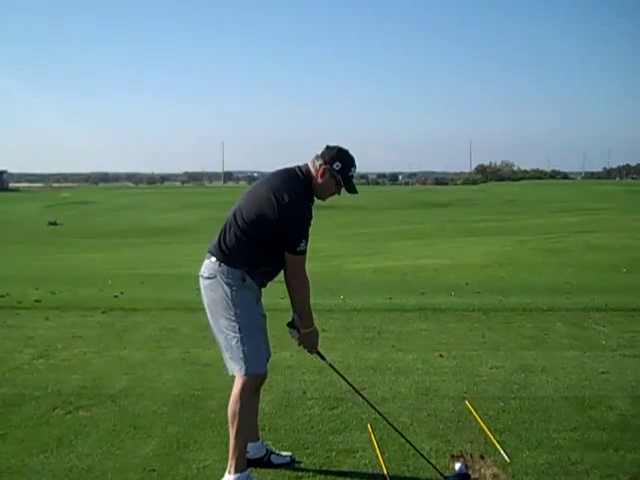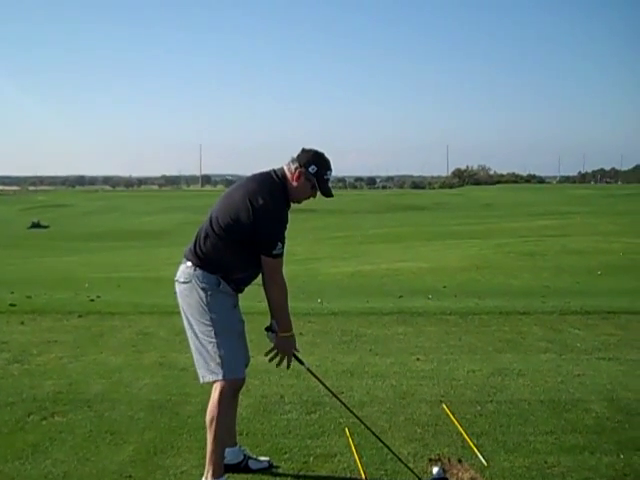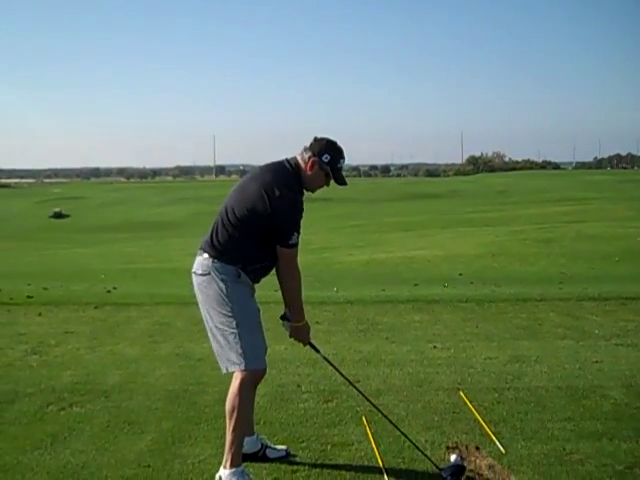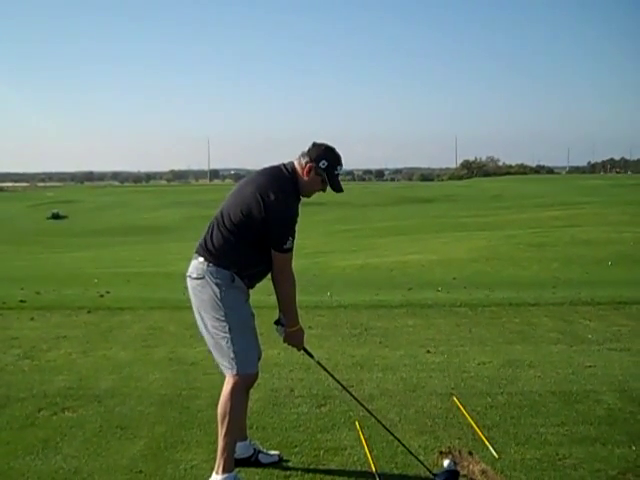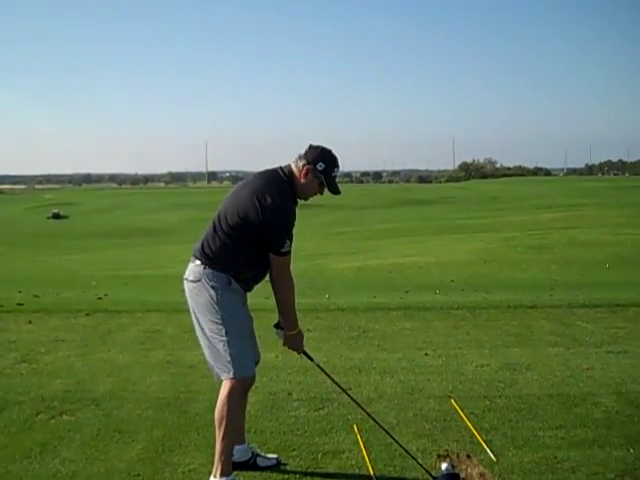
dt=1s
person 1, frame 1
left shoulder: (288, 183)
right shoulder: (295, 200)
left elbow: (288, 266)
right elbow: (295, 274)
left wrist: (299, 317)
right wrist: (308, 326)
left hip: (237, 277)
right hip: (229, 279)
left knee: (255, 368)
right knee: (250, 374)
left ankle: (252, 448)
person 1, frame 2
left shoulder: (264, 187)
right shoulder: (270, 203)
left elbow: (265, 270)
right elbow: (273, 278)
left wrist: (278, 325)
right wrist: (286, 332)
left hip: (216, 283)
right hip: (205, 284)
left knee: (233, 374)
right knee: (228, 379)
left ankle: (230, 453)
person 1, frame 3
left shoulder: (276, 175)
right shoulder: (286, 193)
left elbow: (278, 257)
right elbow: (288, 267)
left wrist: (291, 311)
right wrist: (298, 319)
left hip: (225, 271)
right hip: (223, 275)
left knee: (251, 363)
right knee: (249, 368)
left ankle: (248, 441)
person 1, frame 4
left shoulder: (273, 180)
right shoulder: (281, 197)
left elbow: (274, 263)
right elbow: (282, 272)
left wrist: (286, 317)
right wrist: (292, 324)
left hip: (220, 276)
right hip: (217, 279)
left knee: (245, 367)
right knee: (241, 373)
left ankle: (240, 447)
person 1, frame 5
left shoulder: (270, 182)
right shoulder: (278, 202)
right elbow: (280, 274)
right wrist: (292, 327)
left hip: (219, 279)
right hip: (215, 283)
left knee: (243, 370)
right knee: (238, 376)
left ankle: (238, 451)
